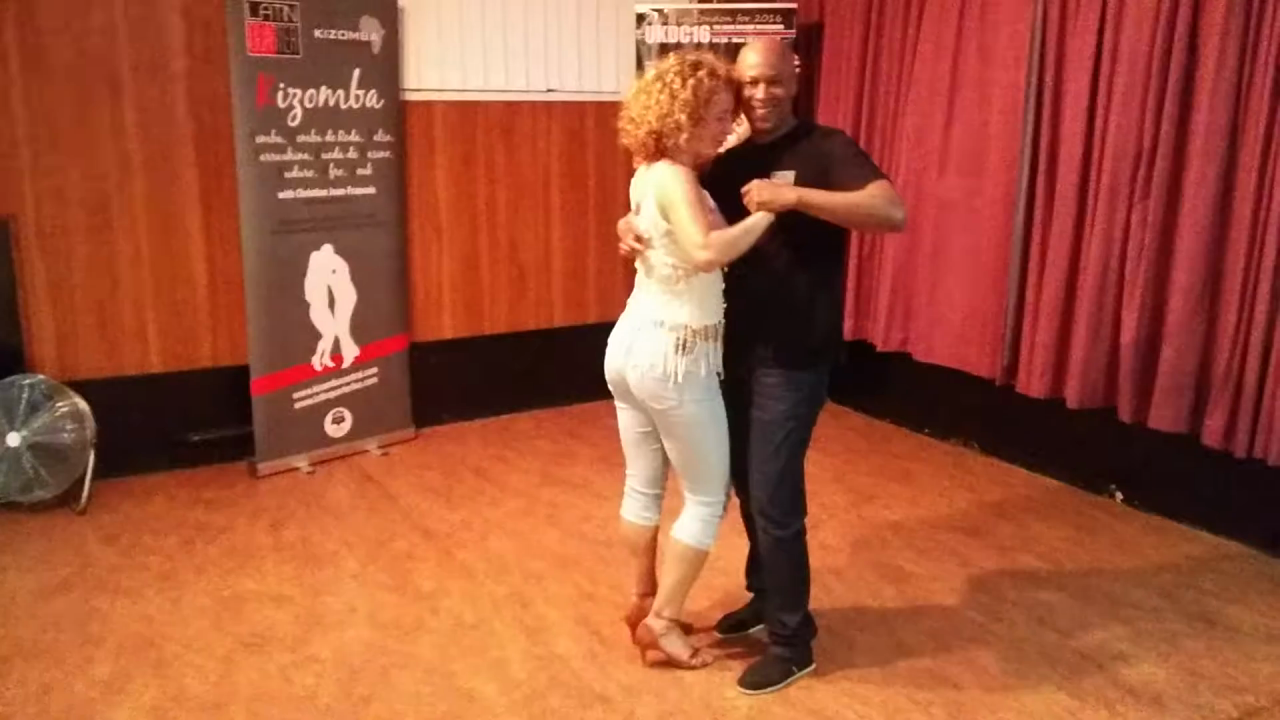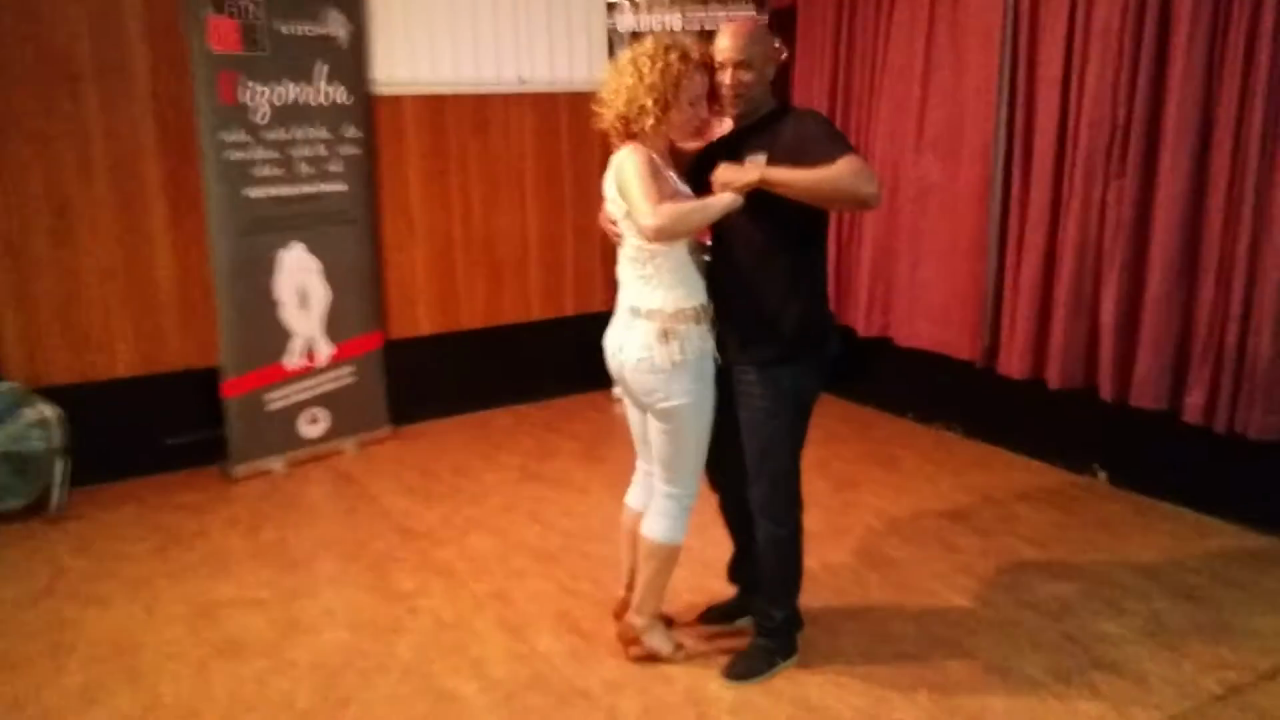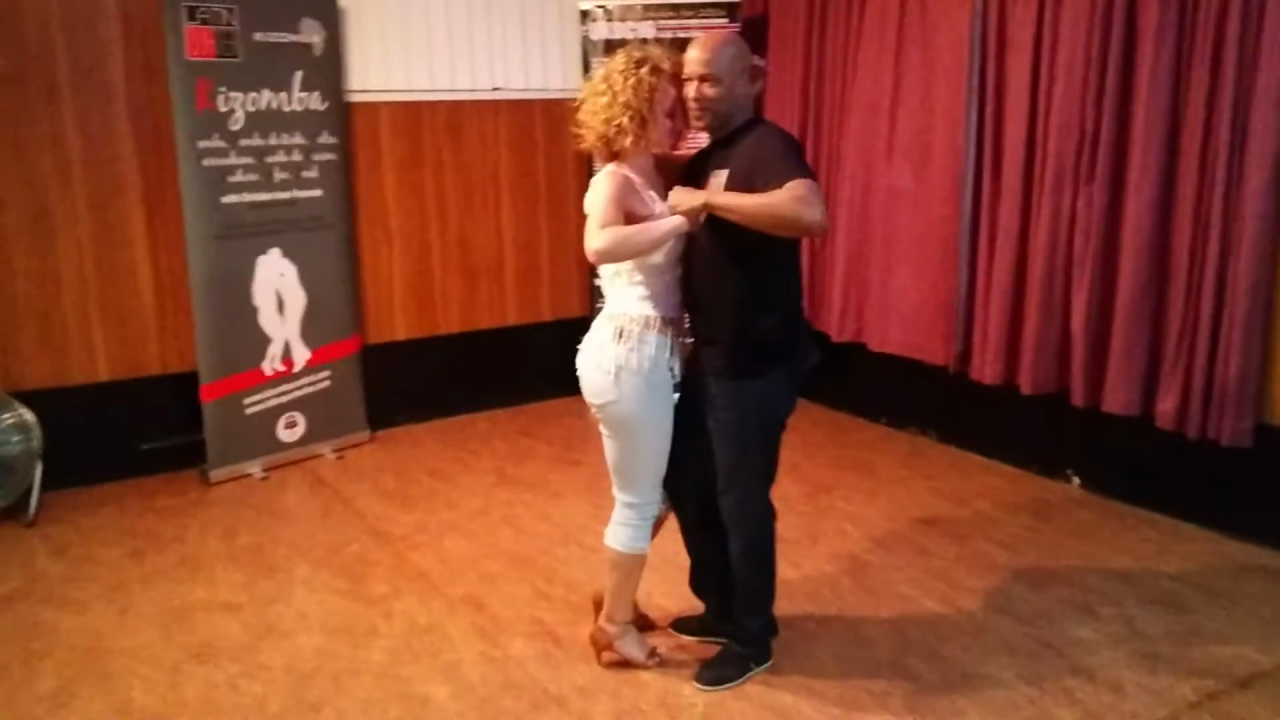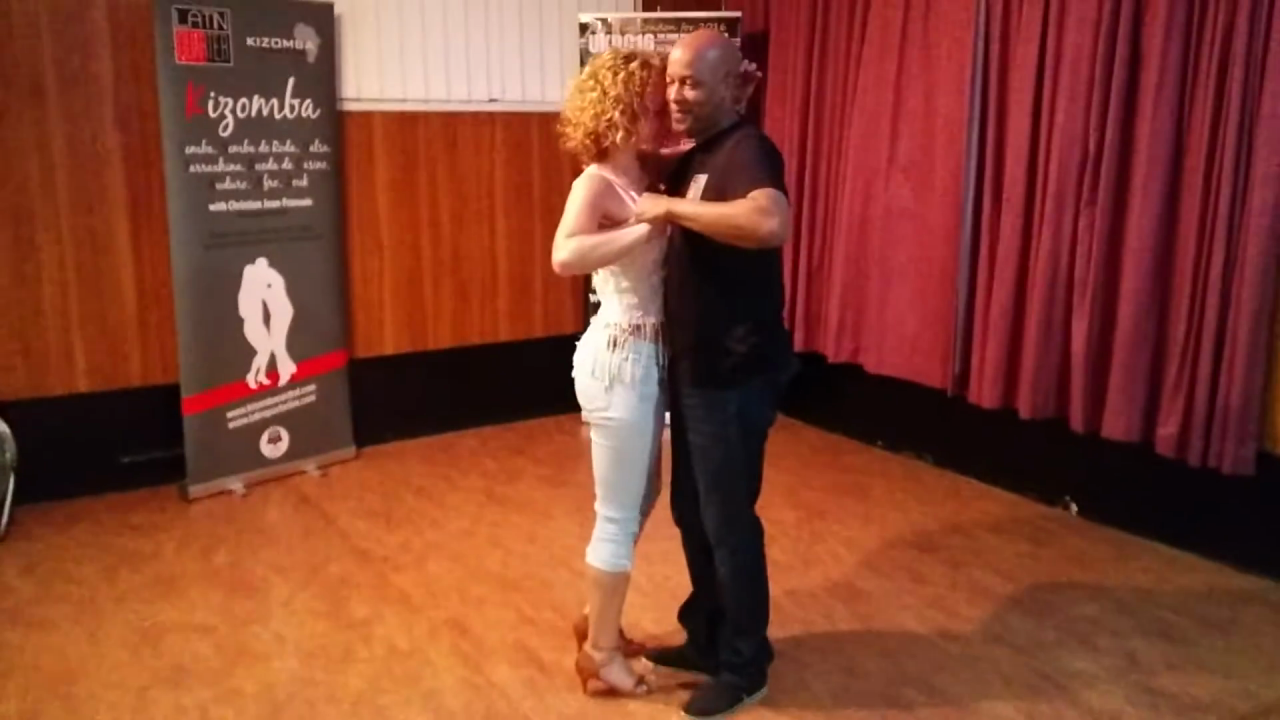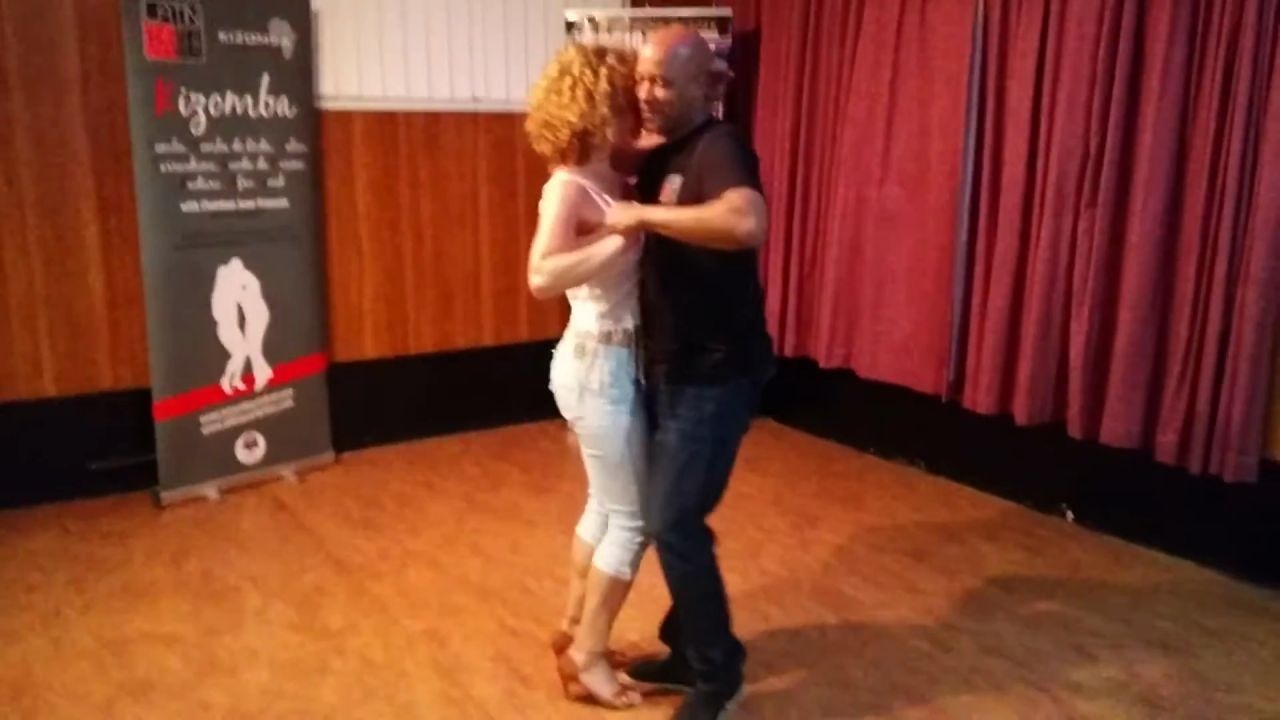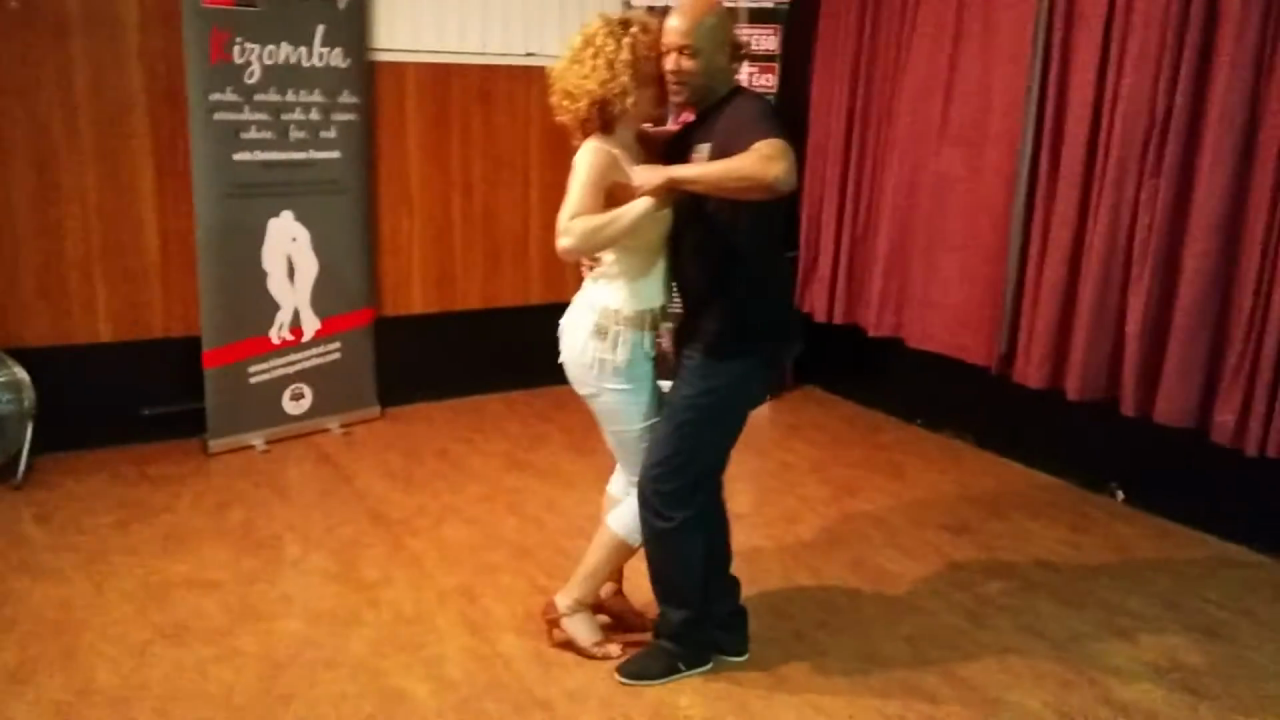
dt=0.5s
person 1, frame 1
left shoulder: (825, 149)
right shoulder: (730, 163)
left elbow: (891, 211)
left wrist: (795, 196)
right wrist: (633, 224)
left hip: (795, 355)
right hip: (740, 347)
left knee: (774, 495)
right knee: (747, 485)
left ankle: (791, 639)
right ankle: (765, 594)
person 1, frame 2
left shoulder: (800, 131)
right shoulder: (717, 151)
left elbow: (863, 187)
left wrist: (759, 177)
left hip: (784, 348)
right hip: (732, 341)
left knee: (771, 492)
right knee: (727, 475)
left ankle: (777, 632)
right ankle: (752, 590)
person 1, frame 3
left shoulder: (767, 147)
right shoulder: (704, 159)
left elbow: (810, 214)
right elbow: (676, 236)
left wrist: (710, 200)
left hip: (757, 361)
right hip: (710, 354)
left knee: (741, 501)
right knee: (684, 481)
left ankle: (751, 638)
right ankle: (722, 605)
person 1, frame 4
left shoulder: (747, 151)
right shoulder: (692, 159)
left elbow: (769, 224)
left wrist: (670, 206)
left hip: (736, 372)
right hip: (695, 365)
left knee: (728, 522)
right knee: (691, 512)
right ankle: (708, 640)
person 1, frame 5
left shoulder: (719, 150)
right shoulder: (661, 157)
left elbow: (745, 223)
left wrist: (643, 215)
left hip: (714, 372)
right hip: (671, 367)
left knee: (673, 523)
right knee: (667, 518)
right ankle: (688, 651)
person 1, frame 6
left shoulder: (747, 115)
right shoulder: (691, 134)
left elbow: (779, 172)
right elbow: (675, 224)
left wrist: (672, 174)
left hip: (739, 339)
right hip: (709, 332)
left knee: (665, 486)
right knee: (694, 483)
left ankle: (686, 638)
right ankle: (719, 623)
person 2, frame 1
left shoulder: (650, 173)
right shoulder: (674, 178)
right elbow: (706, 252)
right wrist: (768, 210)
left hip: (630, 344)
right hip: (675, 358)
left knee: (643, 486)
right knee: (709, 498)
left ankle: (642, 602)
right ankle: (662, 620)
person 2, frame 2
left shoulder: (656, 160)
right shoulder: (634, 161)
right elbow: (657, 223)
right wrist: (732, 195)
left hip: (632, 336)
right hip: (669, 343)
left knee: (650, 476)
right knee: (677, 490)
left ankle: (630, 598)
right ankle: (642, 620)
person 2, frame 3
left shoulder: (653, 176)
right shoulder: (614, 182)
right elbow: (600, 247)
right wrist: (682, 218)
left hip: (648, 350)
right hip: (628, 352)
left knee: (660, 485)
right knee: (638, 500)
left ankle: (617, 598)
right ankle: (614, 625)
person 2, frame 4
left shoulder: (642, 178)
right shoulder: (596, 184)
right elbow: (565, 256)
right wrist: (648, 226)
left hip: (646, 354)
right hip: (620, 356)
left knee: (638, 500)
right knee: (620, 513)
left ankle: (596, 619)
right ankle: (600, 651)
person 2, frame 5
left shoulder: (614, 178)
right shoulder: (569, 188)
right elbow: (542, 277)
right wrist: (622, 236)
left hip: (619, 357)
right hip: (597, 361)
left knee: (606, 506)
right knee: (631, 518)
left ankle: (575, 627)
right ankle: (587, 655)
person 2, frame 6
left shoulder: (637, 149)
right shoulder: (599, 155)
right elbow: (570, 239)
right wrist: (653, 198)
left hip: (623, 332)
right hip: (609, 338)
left knee: (635, 471)
left ankle: (605, 588)
right ankle: (569, 605)
